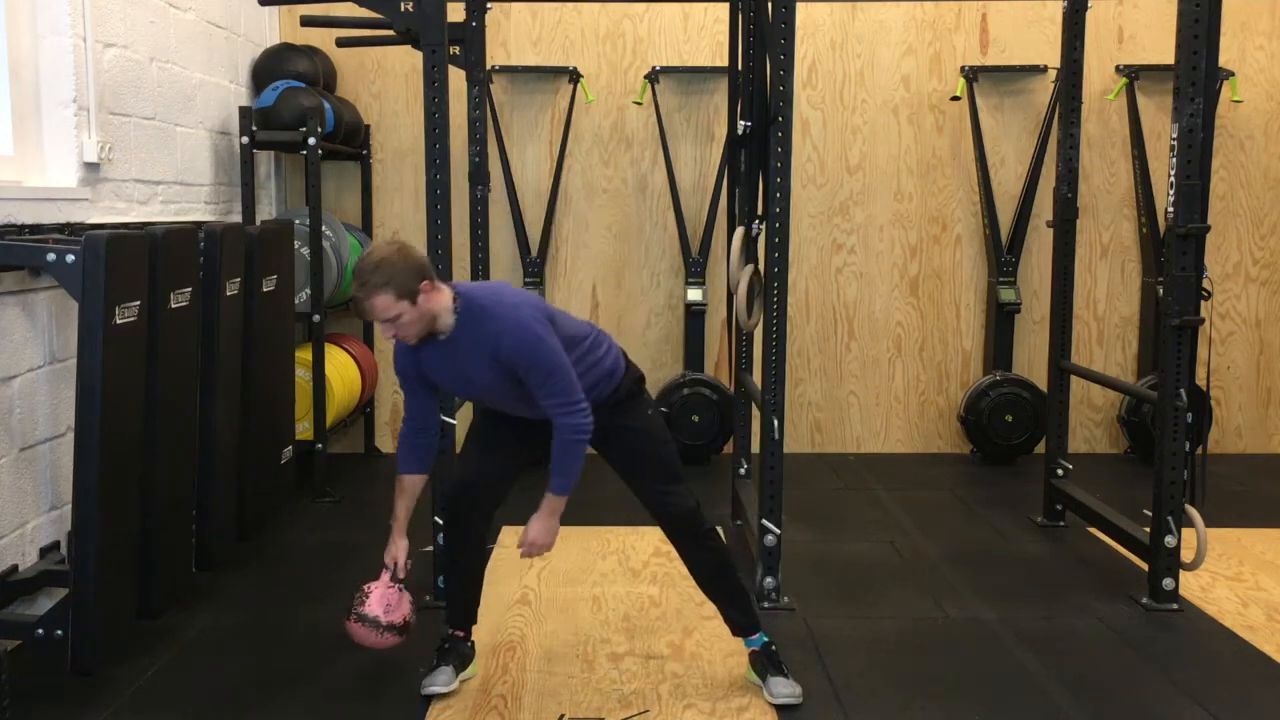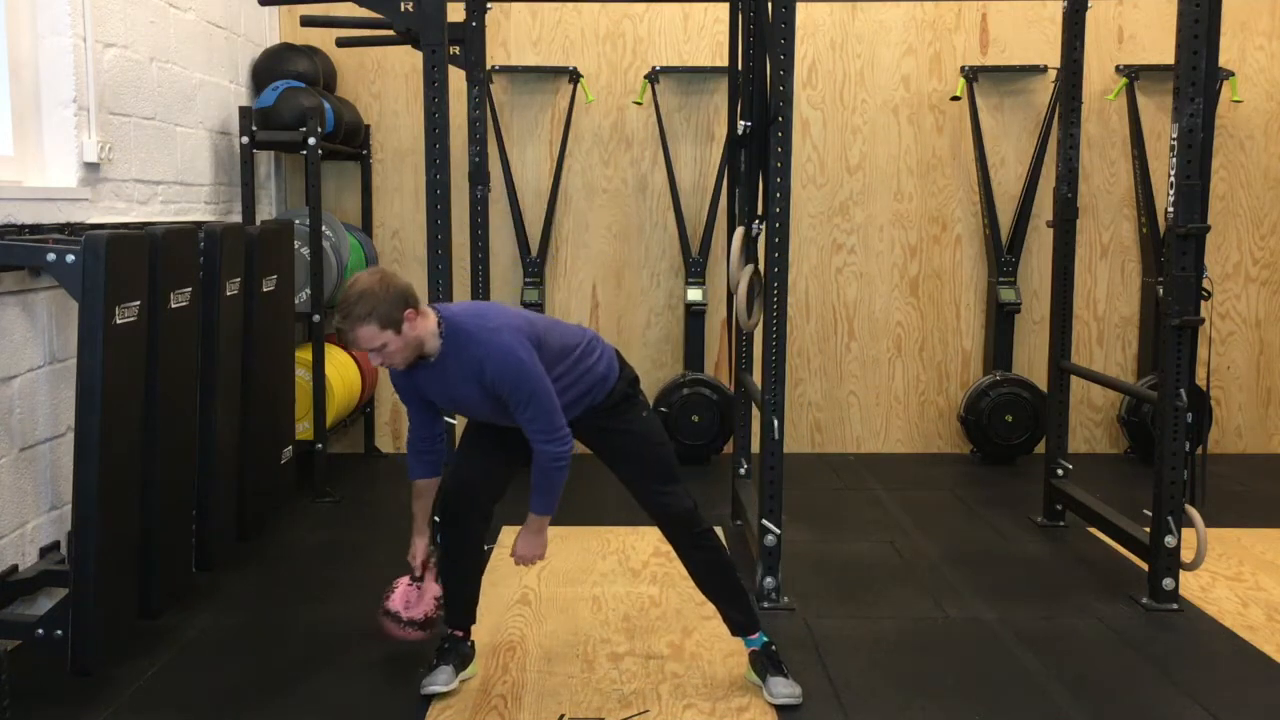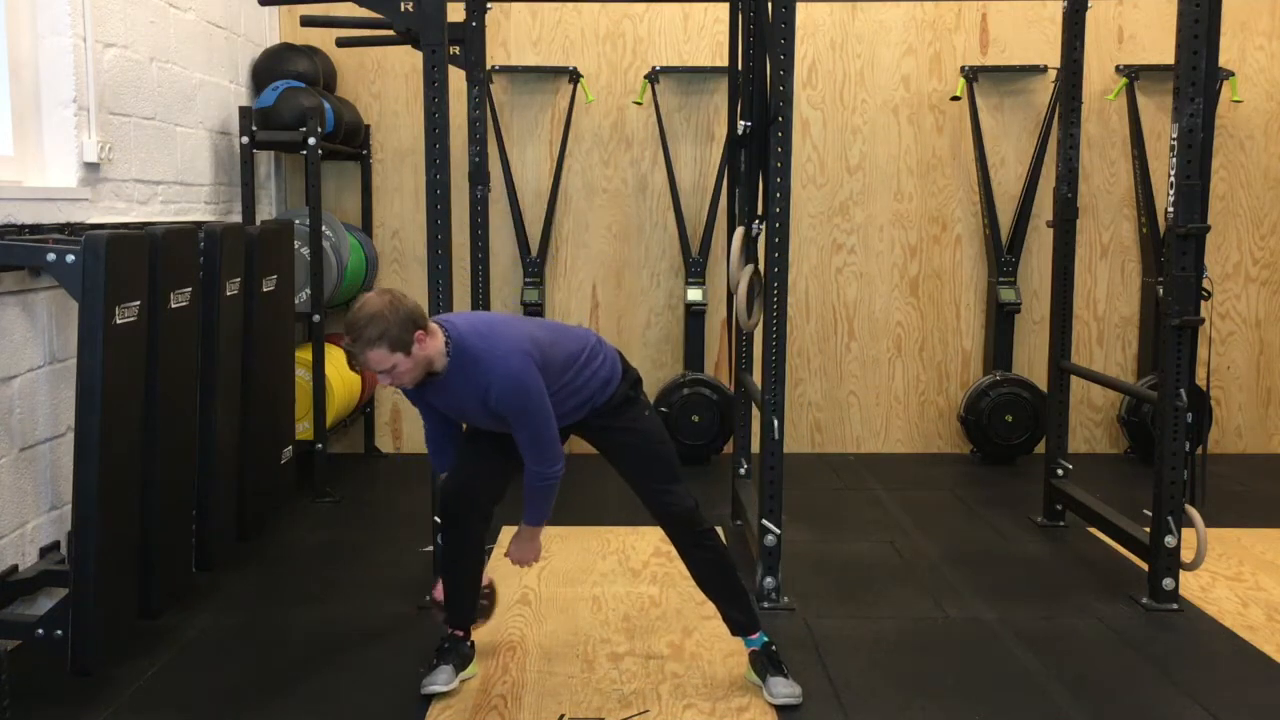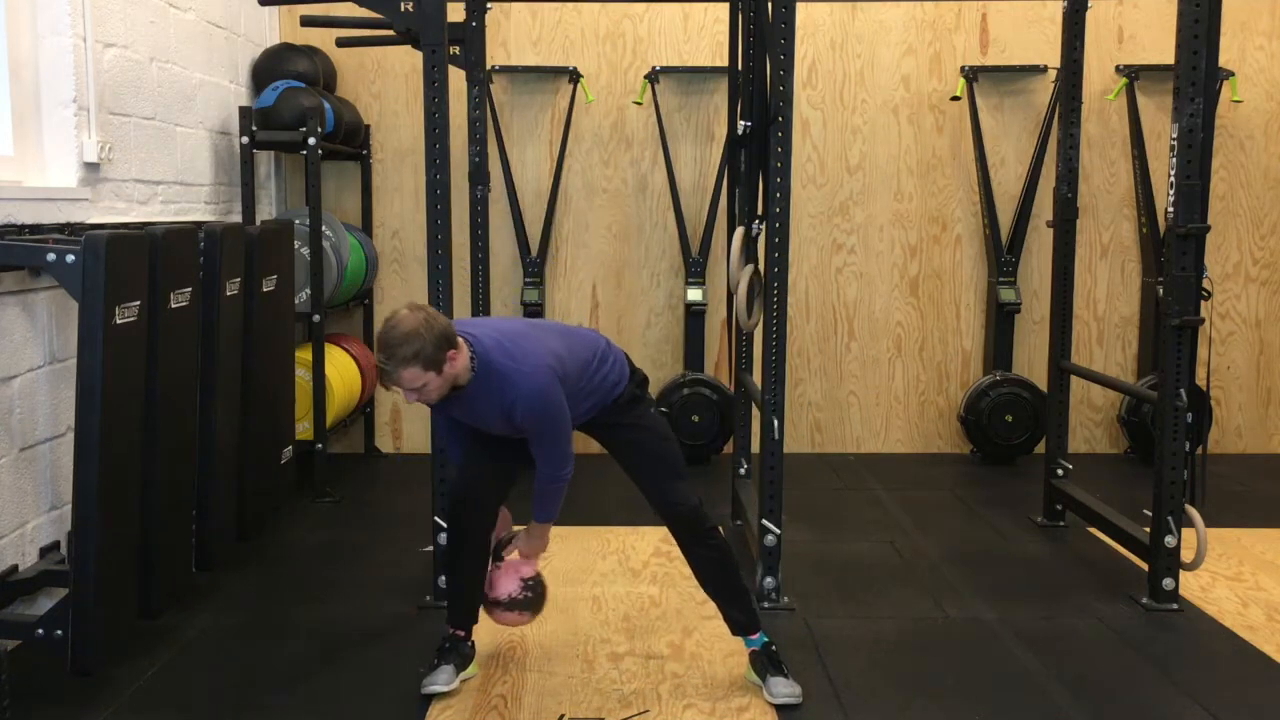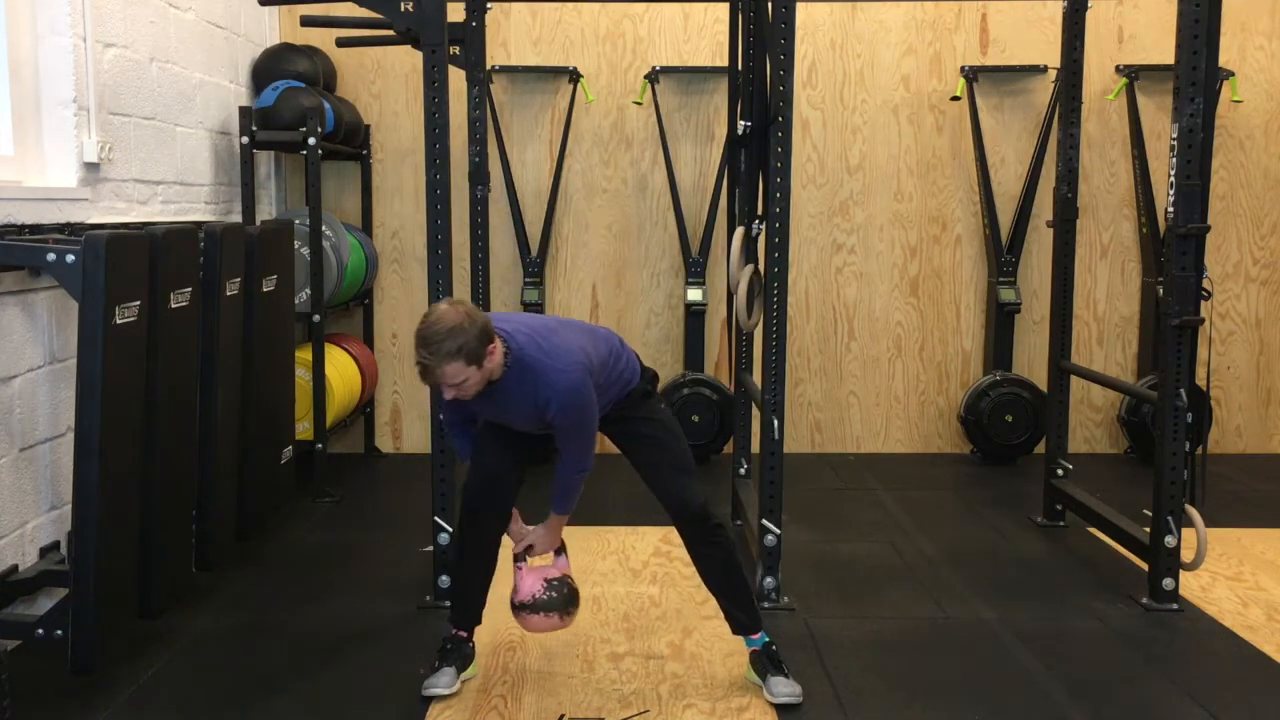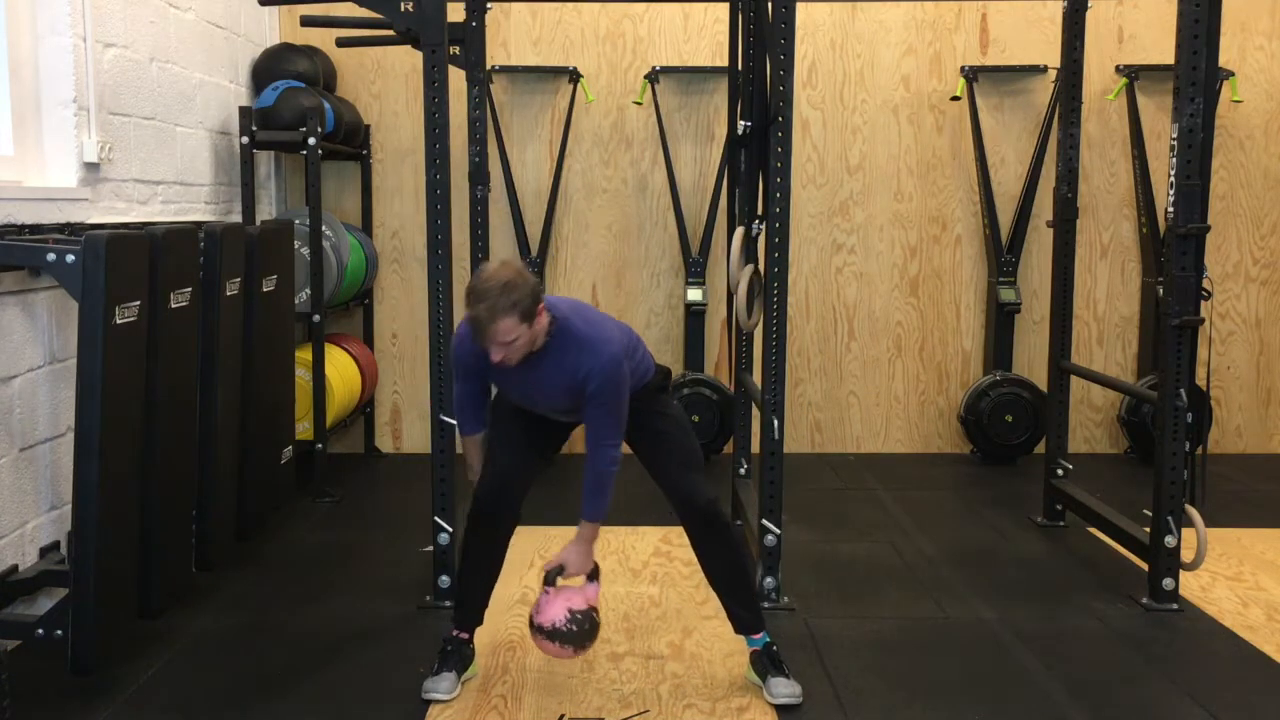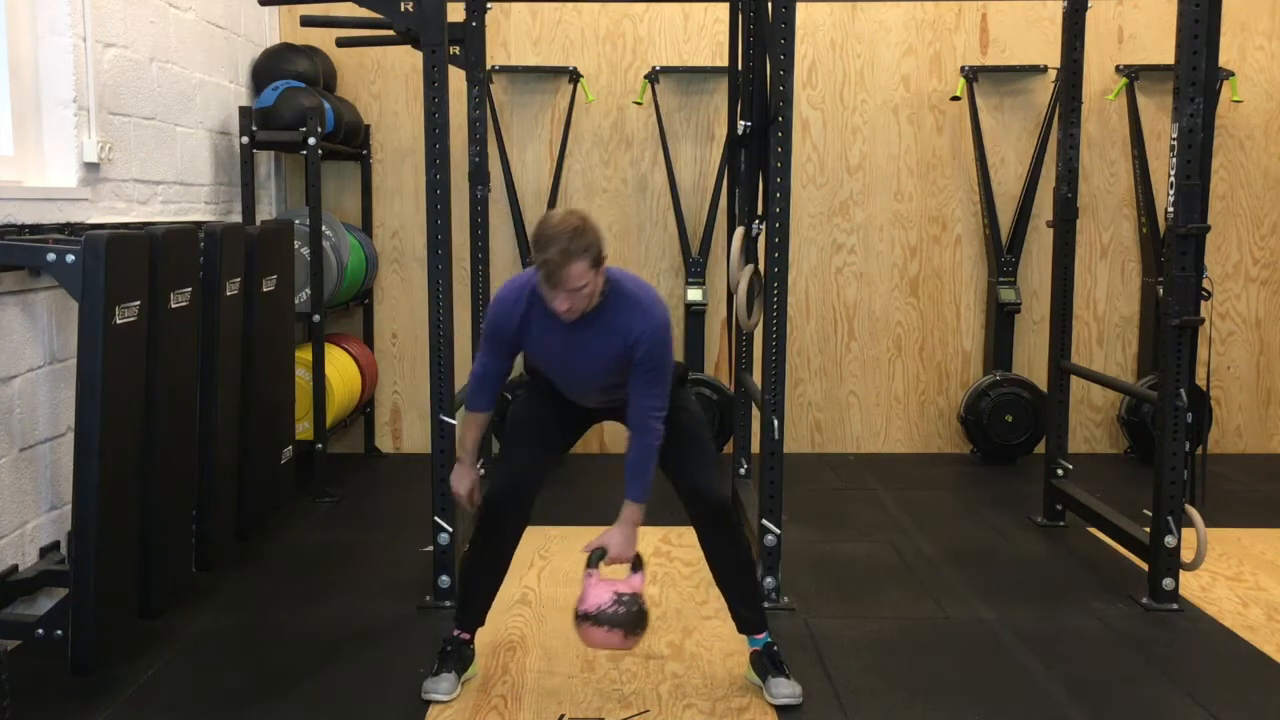
dt=0.2s
person 1, frame 1
left shoulder: (510, 320)
right shoulder: (413, 350)
left elbow: (574, 420)
right elbow: (418, 438)
left wrist: (550, 512)
right wrist: (399, 532)
left hip: (607, 395)
right hip: (520, 409)
left knee: (677, 512)
right knee: (464, 497)
left ankle: (758, 645)
right ankle: (458, 641)
person 1, frame 2
left shoulder: (496, 344)
right shoulder: (408, 364)
left elbow: (553, 445)
right elbow: (425, 447)
left wrist: (536, 528)
right wrist: (420, 531)
left hip: (602, 395)
left knee: (675, 511)
right knee: (460, 499)
left ankle: (757, 644)
right ankle: (458, 640)
person 1, frame 3
left shoulder: (501, 365)
right shoulder: (417, 365)
left elbow: (544, 464)
right elbow: (443, 439)
left wrist: (529, 534)
left hip: (605, 395)
left knee: (677, 512)
right knee: (461, 500)
left ankle: (758, 645)
right ankle: (458, 640)
person 1, frame 4
left shoulder: (525, 379)
right shoulder: (431, 369)
left elbow: (554, 468)
right elbow: (454, 434)
left wrist: (536, 534)
right wrist: (489, 508)
left hip: (611, 395)
left knee: (681, 509)
right knee: (468, 501)
left ankle: (758, 645)
right ankle: (458, 641)
person 1, frame 5
left shoulder: (559, 374)
right shoulder: (454, 364)
left elbow: (574, 460)
right elbow: (461, 430)
left wrist: (552, 525)
right wrist: (499, 502)
left hip: (621, 394)
left knee: (690, 508)
right knee: (480, 502)
left ankle: (760, 646)
right ankle: (459, 640)
person 1, frame 6
left shoulder: (599, 350)
right shoulder: (471, 338)
left elbow: (603, 453)
right elbow: (471, 408)
left wrist: (584, 541)
right wrist: (479, 477)
left hip: (635, 395)
left knee: (699, 506)
right knee: (494, 500)
left ankle: (760, 645)
right ankle: (460, 640)
person 1, frame 7
left shoulder: (645, 315)
right shoulder: (514, 300)
left elbow: (648, 425)
right elbow: (486, 379)
left wrist: (628, 524)
right wrist: (465, 460)
left hip: (646, 393)
right hip: (557, 393)
left knee: (712, 501)
right knee: (502, 497)
left ankle: (761, 646)
right ankle: (460, 641)
